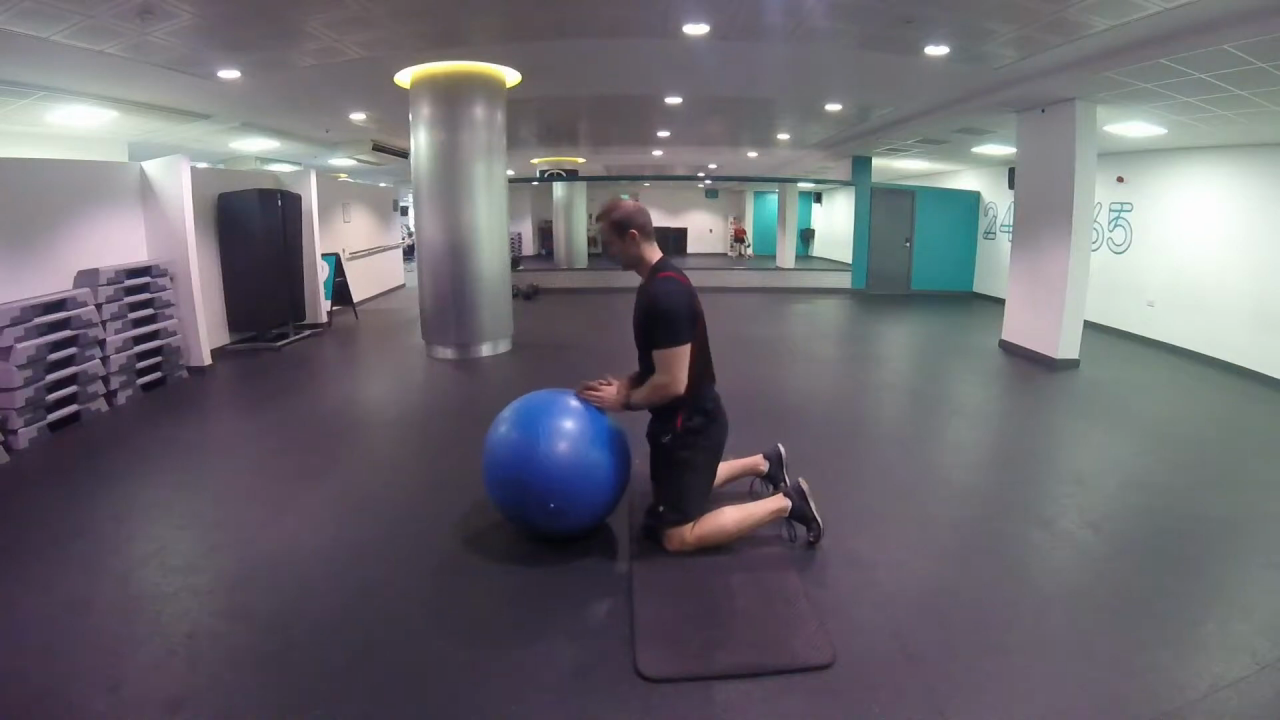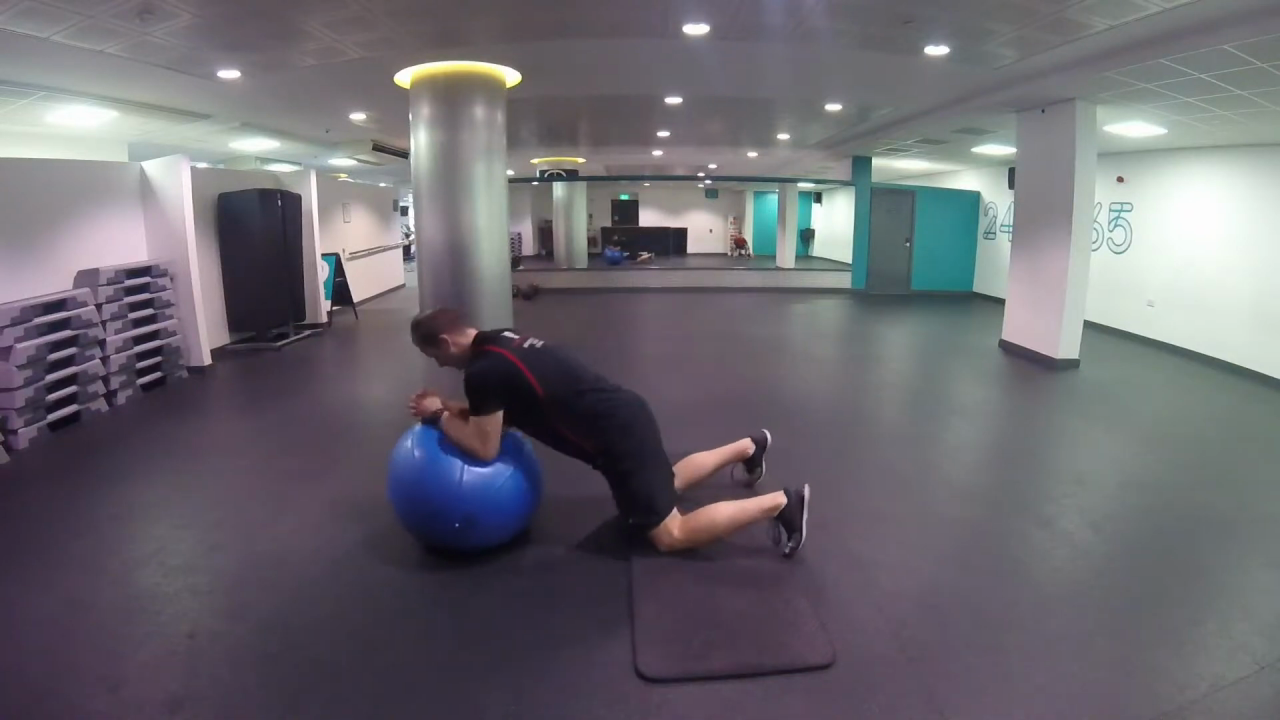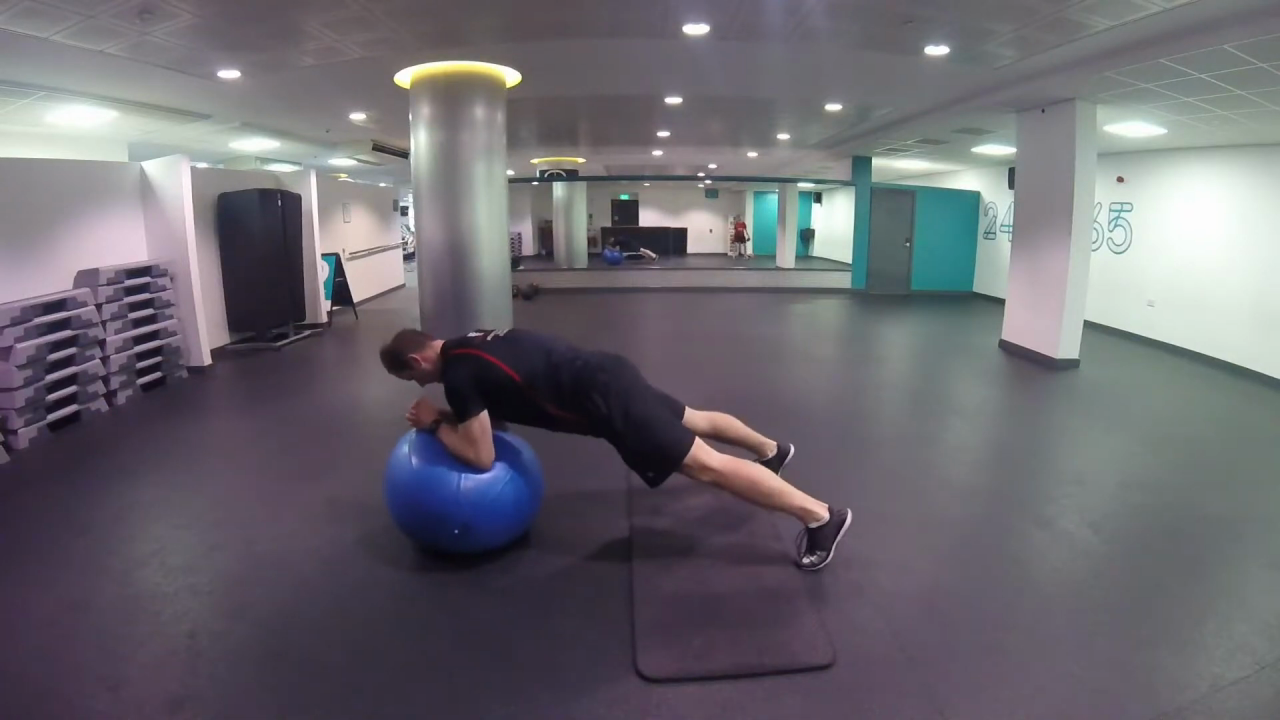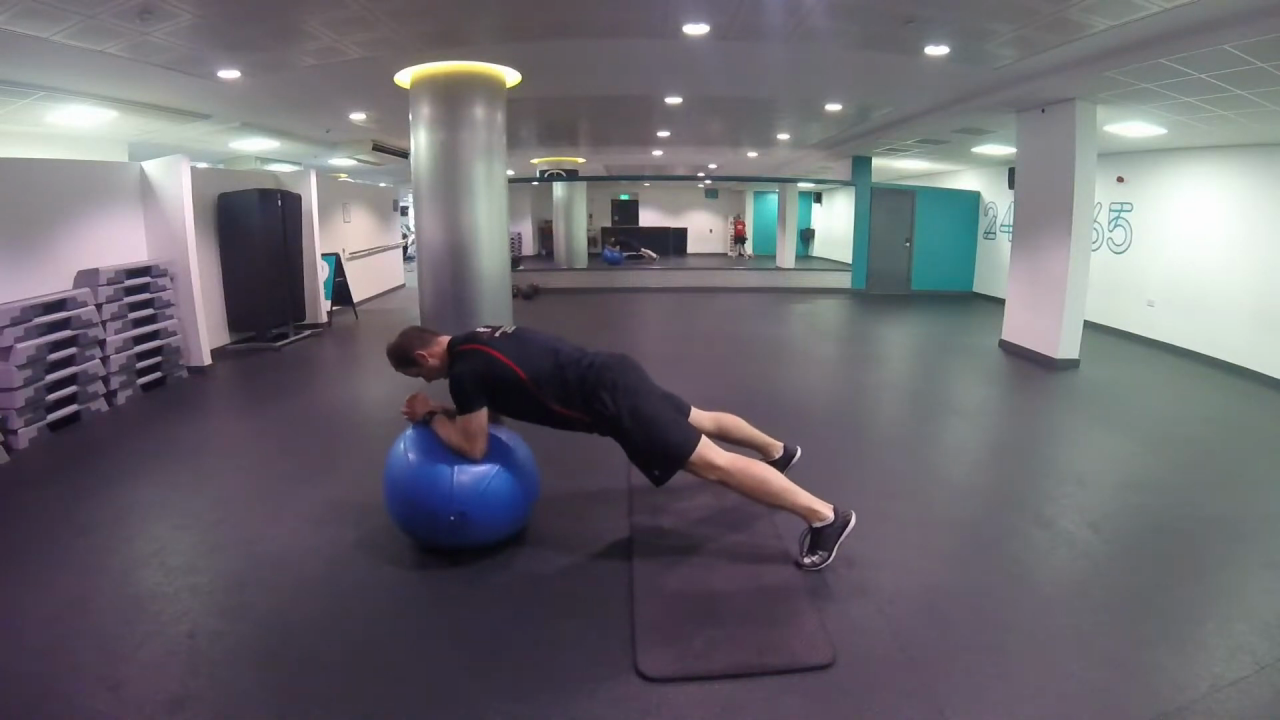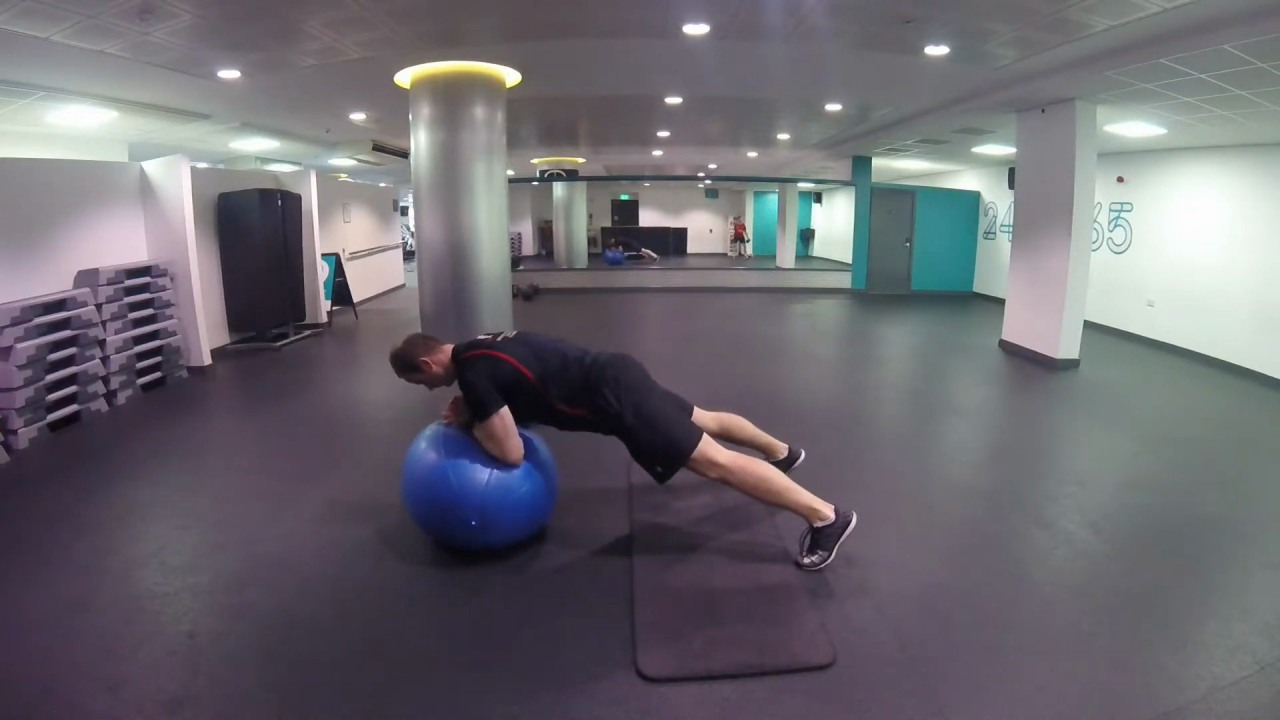
dt=1s
person 1, frame 1
left shoulder: (664, 295)
right shoulder: (661, 281)
left elbow: (672, 383)
left wrist: (624, 400)
right wrist: (627, 384)
left hip: (690, 423)
right hip: (685, 417)
left knee: (677, 536)
left ankle: (784, 503)
right ankle: (763, 464)
person 1, frame 2
left shoulder: (484, 370)
right shoulder: (503, 341)
left elbow: (485, 448)
right elbow: (495, 414)
left wrist: (438, 416)
right wrist: (451, 409)
left hip: (618, 435)
right hip: (625, 416)
left knee: (671, 535)
right knee: (667, 483)
left ankle: (780, 503)
right ankle: (748, 446)
person 1, frame 3
left shoulder: (458, 373)
right shoulder: (472, 345)
left elbow: (481, 455)
right elbow: (492, 407)
left wrist: (434, 424)
right wrist: (449, 416)
left hip: (605, 400)
right hip: (609, 373)
left knee: (706, 465)
right knee: (696, 422)
left ankle: (821, 517)
right ankle: (772, 450)
person 1, frame 4
left shoulder: (464, 369)
right shoulder: (476, 340)
left elbow: (474, 447)
right elbow: (500, 399)
left wrist: (429, 415)
right wrist: (447, 411)
left hip: (612, 402)
right hip: (615, 374)
left knee: (712, 463)
right knee: (702, 422)
left ankle: (824, 516)
right ankle: (778, 451)
person 1, frame 5
left shoulder: (473, 375)
right shoulder: (481, 348)
left elbow: (512, 453)
left wrist: (470, 420)
right wrist: (478, 410)
left hip: (614, 398)
right hip: (617, 374)
left knee: (713, 460)
right knee: (705, 422)
left ankle: (824, 516)
right ankle: (782, 452)
